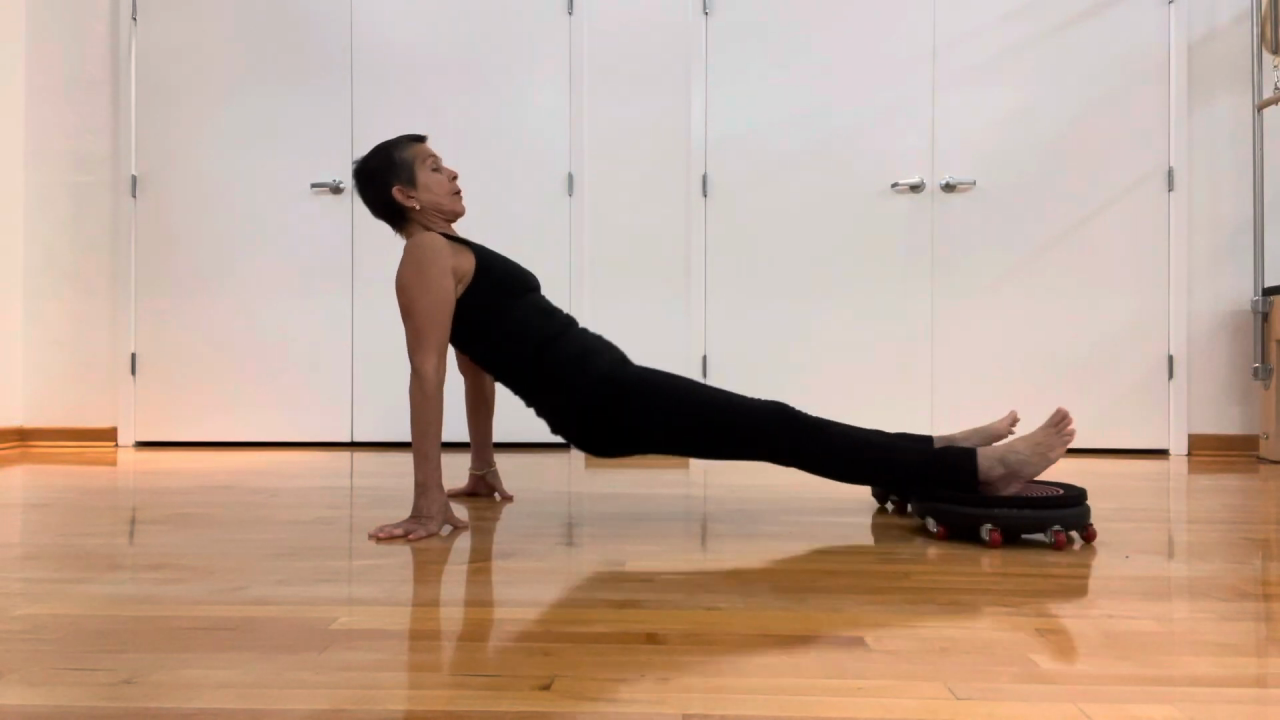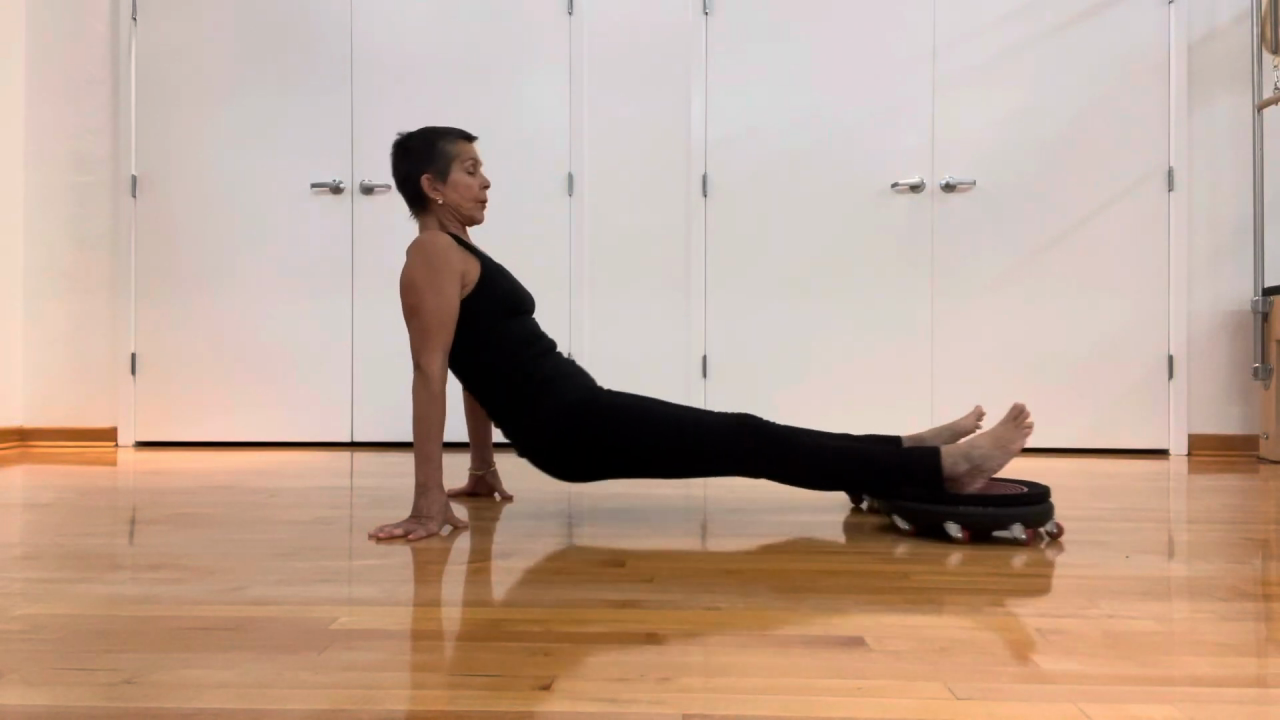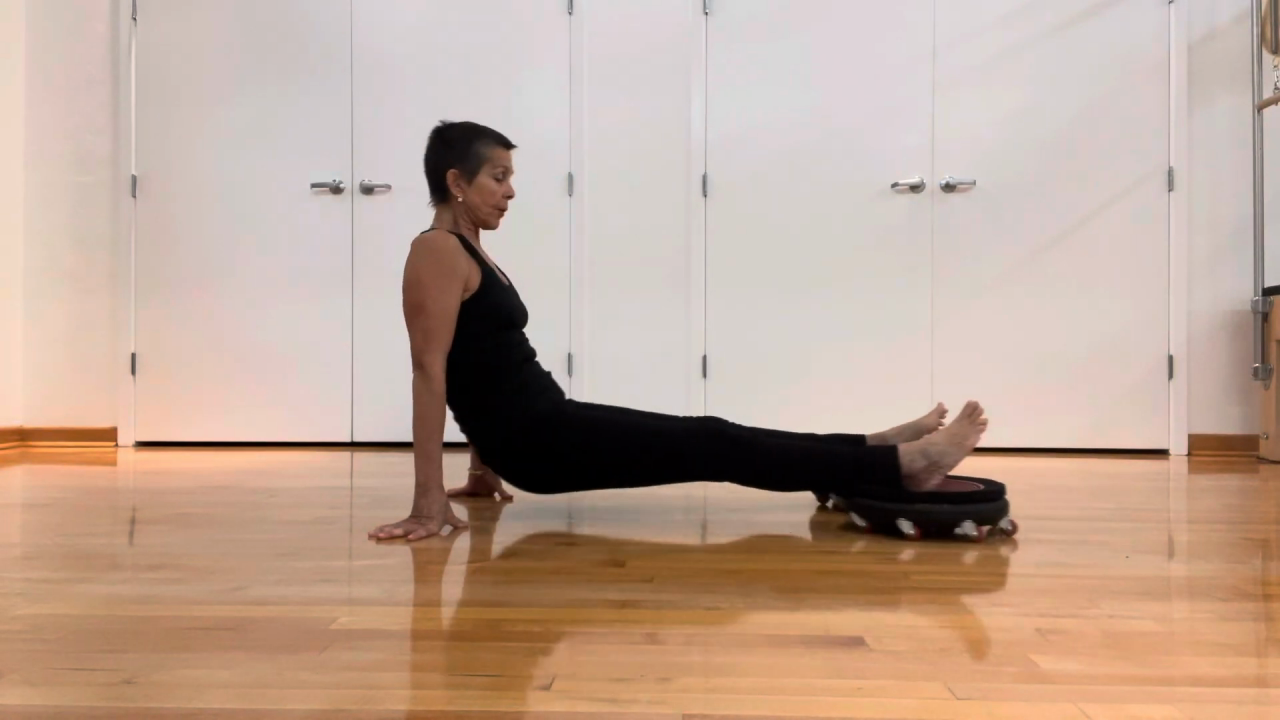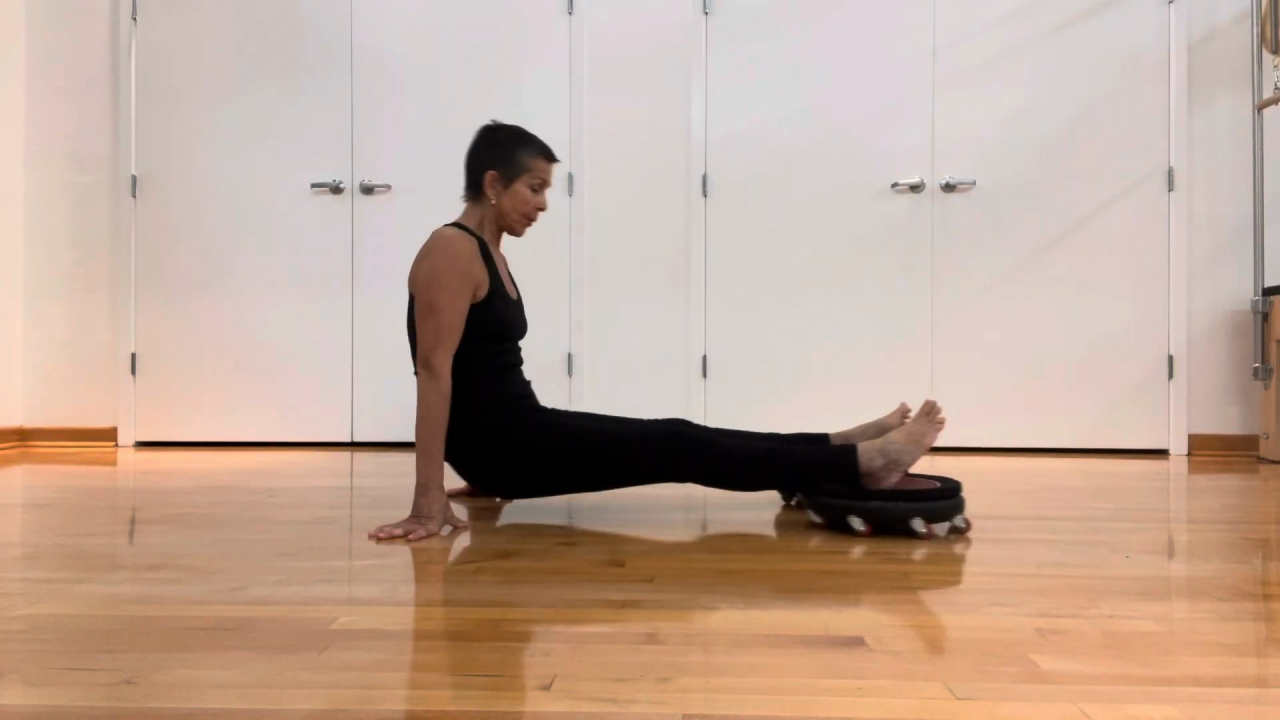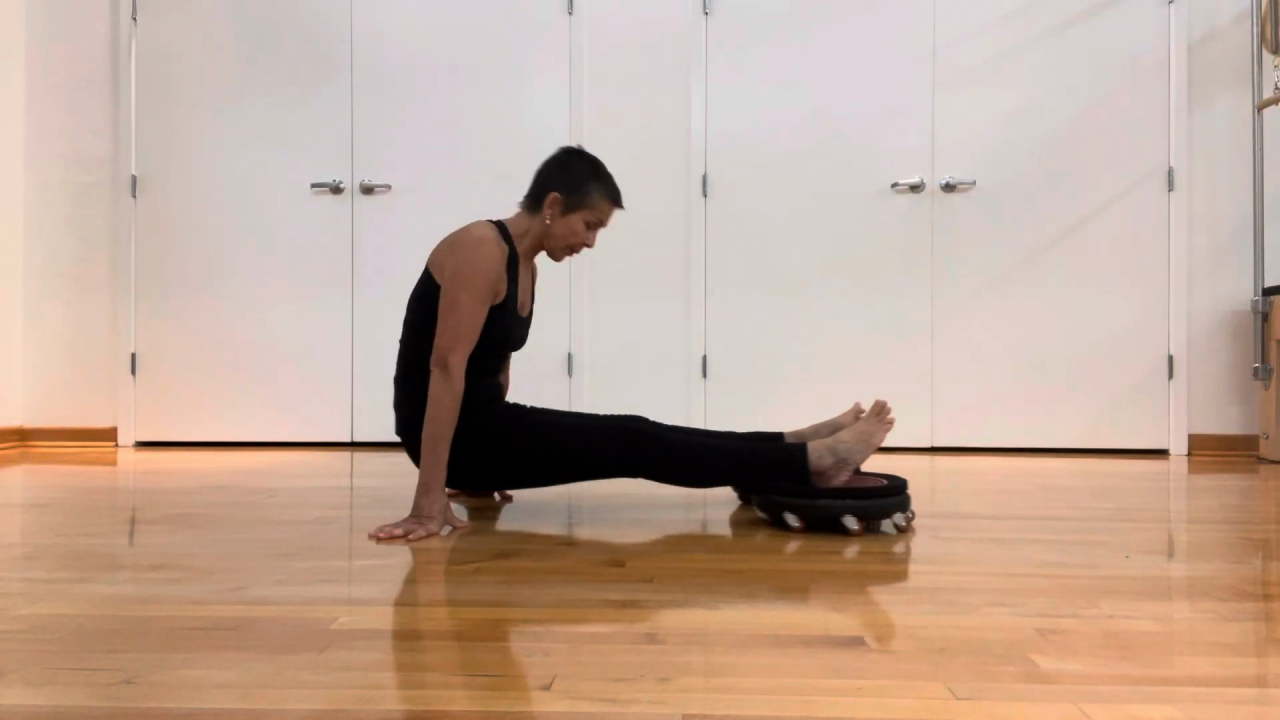
dt=0.2s
person 1, frame 1
left shoulder: (454, 252)
right shoulder: (426, 254)
left elbow: (479, 362)
right elbow: (427, 371)
left wrist: (483, 467)
right wrist: (428, 500)
left hip: (601, 381)
right hip: (596, 398)
left knee: (770, 423)
right knee: (775, 432)
left ankle: (943, 452)
right ankle: (980, 469)
person 1, frame 2
left shoulder: (461, 251)
right shoulder: (432, 255)
left elbow: (485, 361)
right elbow: (429, 371)
left wrist: (483, 468)
right wrist: (428, 501)
left hip: (573, 410)
right hip: (563, 427)
left knee: (739, 432)
right knee: (746, 444)
left ankle: (916, 451)
right ankle: (943, 468)
person 1, frame 3
left shoulder: (469, 249)
right shoulder: (437, 251)
right elbow: (429, 370)
left wrist: (485, 467)
right wrist: (427, 499)
left hip: (541, 425)
right hip: (528, 439)
left knee: (707, 435)
right knee: (710, 447)
left ankle: (879, 449)
right ankle: (902, 464)
person 1, frame 4
left shoulder: (491, 249)
right shoulder: (451, 251)
right elbow: (434, 369)
right wrist: (429, 499)
left hip: (516, 430)
right hip: (492, 442)
left knee: (674, 437)
right knee: (674, 449)
left ankle: (841, 449)
right ankle: (860, 464)
person 1, frame 5
left shoulder: (526, 258)
right shoulder: (480, 250)
right elbow: (447, 367)
left wrist: (497, 460)
right wrist: (429, 500)
left hip: (481, 424)
right hip: (451, 431)
left knee: (633, 437)
right knee: (629, 445)
left ankle: (798, 448)
right ankle: (812, 460)
